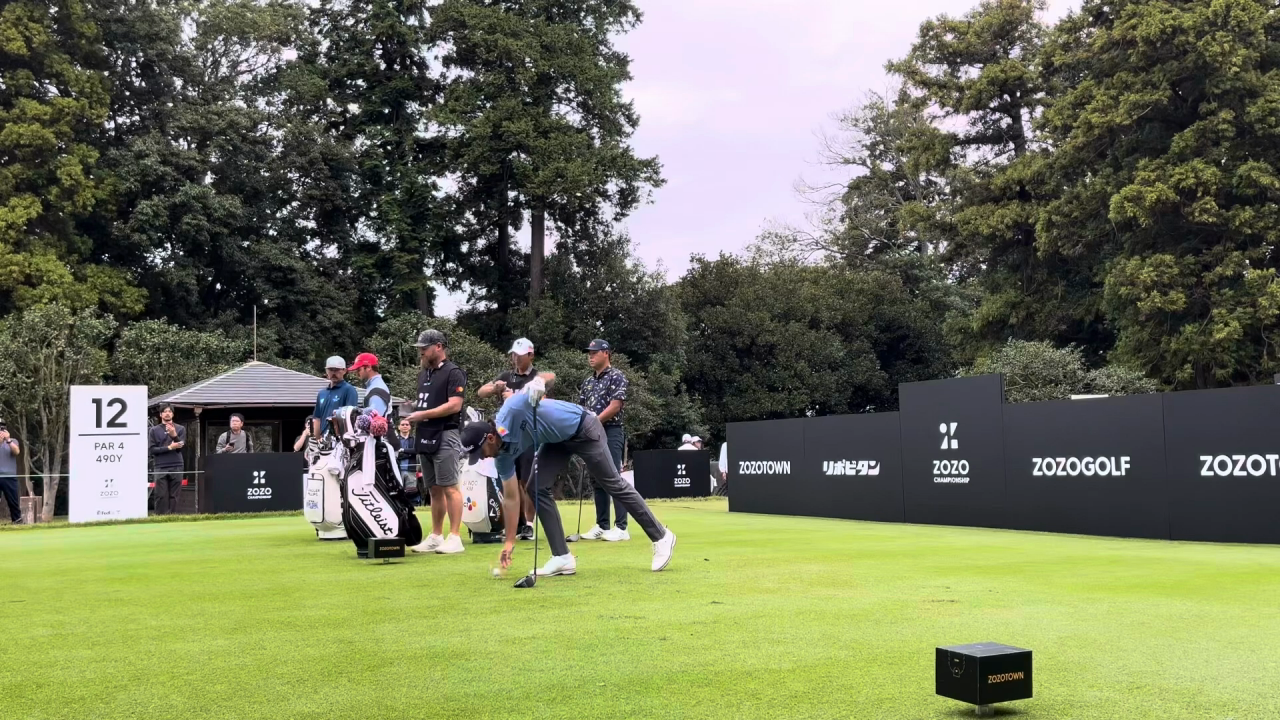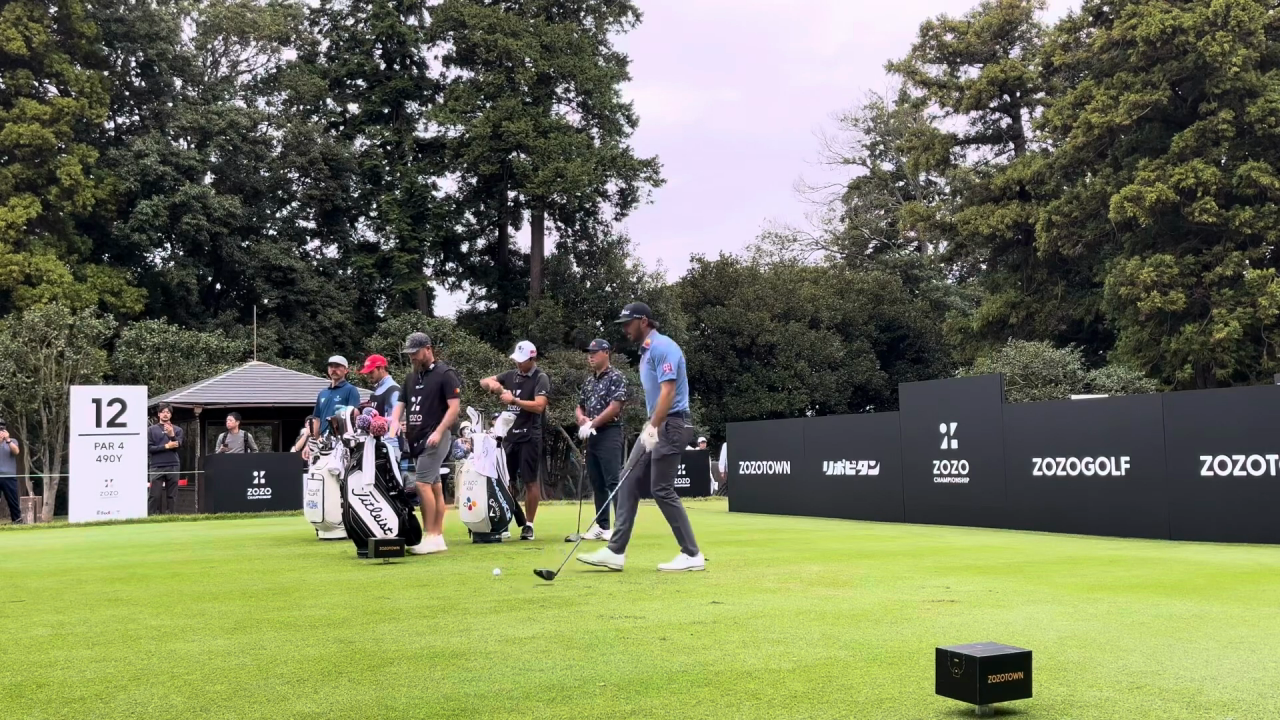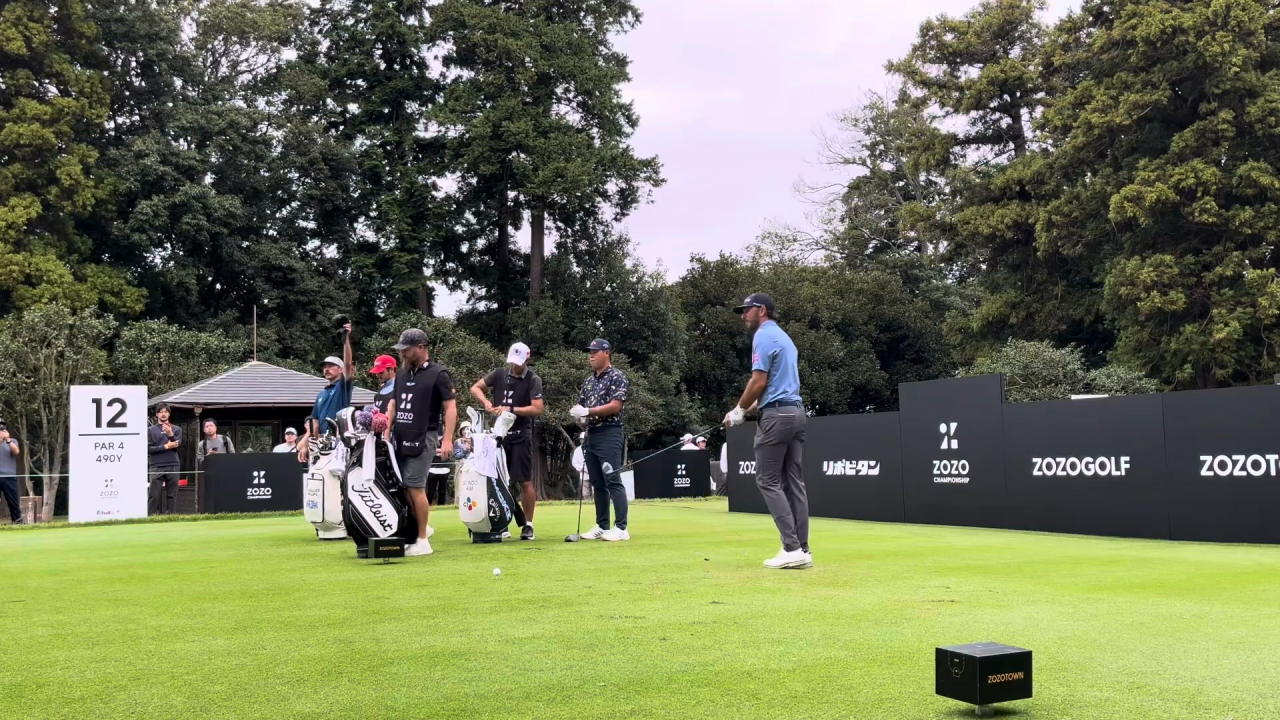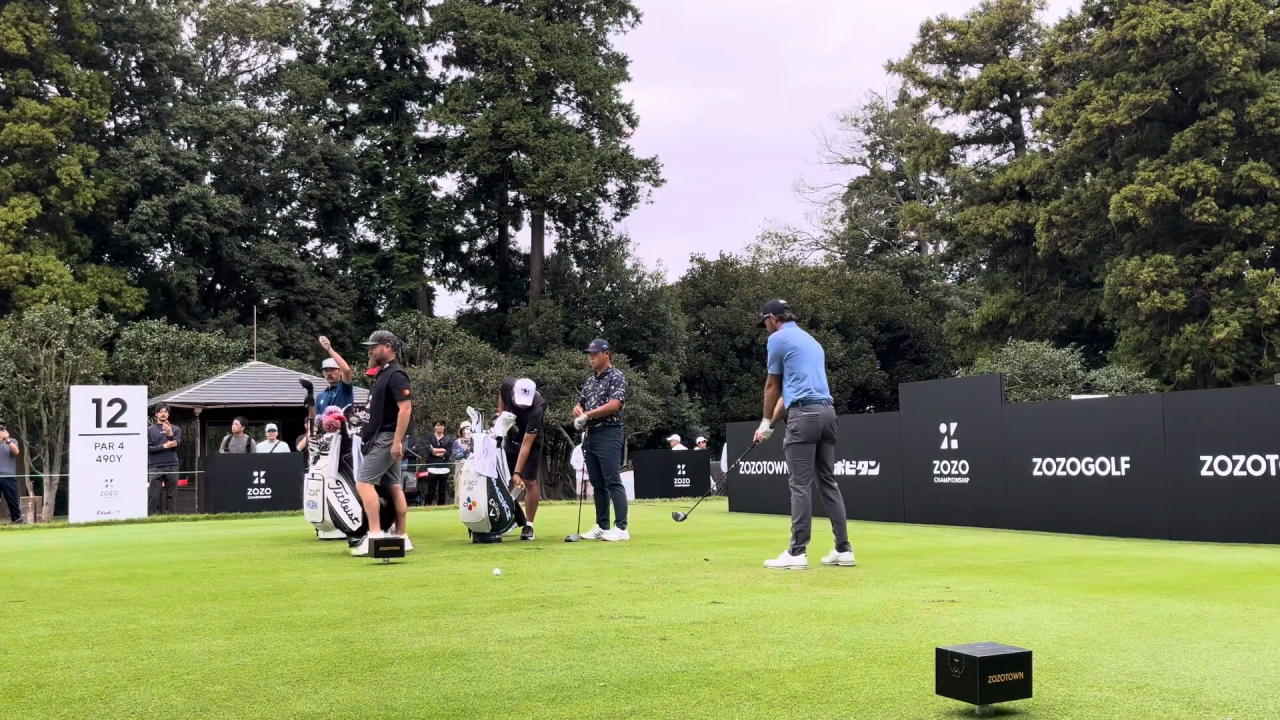
dt=1s
person 1, frame 1
left shoulder: (515, 409)
right shoulder: (504, 451)
left elbow: (548, 375)
right elbow: (510, 497)
left wrist: (539, 381)
right wrist: (509, 540)
left hip: (584, 429)
right hip: (557, 439)
left knee: (614, 484)
right knee: (538, 488)
left ankle: (660, 536)
right ankle: (562, 557)
person 1, frame 2
left shoulder: (663, 348)
right shoulder: (646, 351)
left elbow: (669, 391)
left wrist: (653, 426)
right wrist: (650, 428)
left hip: (672, 426)
right hip: (656, 427)
left knee: (662, 491)
right knee: (629, 484)
left ankle: (692, 555)
right ankle: (615, 551)
person 1, frame 3
left shoulder: (764, 336)
right shoulder: (782, 337)
left elbow: (759, 381)
left wrist: (739, 408)
right wrist: (745, 409)
left hip: (777, 416)
right hip: (794, 412)
left knee: (768, 482)
right knee: (794, 483)
left ankle: (791, 548)
right ankle: (802, 549)
person 1, frame 4
left shoulder: (778, 339)
right shoulder: (811, 341)
left elbow: (773, 388)
left wrist: (766, 423)
right wrist: (772, 420)
left hip: (804, 414)
right hip: (827, 411)
left knee: (800, 485)
right knee: (828, 482)
left ankle: (797, 552)
right ankle: (843, 549)
person 2, frame 1
left shoulder: (453, 373)
right shoulder: (423, 373)
left elbow: (454, 405)
left wrist: (423, 414)
right wrist: (413, 411)
left hip: (445, 436)
right hip: (424, 437)
left knee: (449, 487)
right knee: (433, 489)
left ankle: (454, 538)
right ankle: (436, 536)
person 2, frame 2
left shoulder: (445, 374)
right shoulder: (411, 378)
left elbow: (454, 407)
right elbow: (400, 405)
left wrist: (439, 432)
right wrist: (394, 425)
left hip: (436, 438)
right hip: (416, 438)
left knee: (423, 484)
right knee: (434, 487)
left ankle: (429, 537)
right ankle: (437, 537)
person 2, frame 3
left shoulder: (438, 375)
right shoulder: (401, 374)
left elbow: (450, 408)
right elbow: (393, 404)
left wrist: (447, 440)
right wrist: (386, 431)
left hip: (422, 438)
right hip: (400, 439)
left knee: (415, 488)
left ankle: (422, 541)
right ankle: (419, 529)
person 2, frame 4
left shoulder: (396, 375)
right shoulder: (383, 373)
left elbow: (405, 409)
left wrist: (398, 441)
right wrist: (366, 429)
left hip: (387, 438)
right hip: (379, 437)
left knee: (364, 483)
right knee: (393, 487)
left ankle: (374, 534)
right ankle: (402, 537)
person 3, frame 1
left shoulder: (616, 377)
right shoulder: (588, 382)
left elbow: (615, 406)
right elbow: (580, 408)
left hip: (610, 434)
right knee: (597, 482)
left ankle: (621, 527)
right ankle: (602, 526)
person 3, frame 2
left shoulder: (616, 377)
right shoulder: (589, 381)
left elbow: (614, 407)
right elbow: (579, 407)
left wrist: (591, 424)
right wrist: (582, 419)
left hip: (609, 434)
right hip: (592, 436)
left knee: (613, 482)
right knee: (597, 484)
right ankle: (601, 526)
person 3, frame 3
left shoulder: (616, 377)
right shoulder: (589, 381)
left elbow: (615, 405)
right elbow: (580, 406)
left wrist: (587, 411)
right wrist: (578, 415)
left hip: (609, 434)
right hip: (592, 435)
left knee: (613, 481)
right knee: (598, 484)
left ankle: (621, 527)
right ankle: (602, 526)
person 3, frame 4
left shoulder: (616, 377)
right shoulder: (590, 381)
left elbow: (613, 405)
right elbow: (581, 405)
left wrist: (586, 414)
right wrist: (577, 409)
left hip: (609, 435)
right hip: (591, 436)
left knee: (613, 482)
right knee: (598, 484)
left ankle: (621, 528)
right ankle: (601, 526)
person 4, frame 1
left shoulder: (537, 377)
right shoulder: (507, 376)
right elbow: (481, 393)
right wrist: (494, 388)
left knee: (529, 482)
left ankle: (528, 524)
right ankle: (518, 522)
person 4, frame 2
left shoulder: (540, 378)
right shoulder: (511, 375)
left elbow: (539, 406)
right elbow: (483, 382)
left wrist: (514, 400)
right wrist: (492, 383)
left hip: (529, 437)
right hip: (509, 435)
left knee: (530, 482)
left ankle: (529, 525)
person 4, frame 3
left shoulder: (533, 380)
right shoulder: (499, 374)
left elbow: (538, 408)
right elbow: (475, 387)
left wrist: (512, 410)
right wrist: (485, 401)
left hip: (520, 437)
left knee: (524, 481)
left ankle: (528, 525)
person 4, frame 4
left shoulder: (536, 410)
right shoulder: (507, 385)
left elbow: (526, 445)
left wrist: (517, 472)
left hip: (530, 443)
right hip: (509, 440)
left knee: (530, 482)
left ankle: (529, 525)
